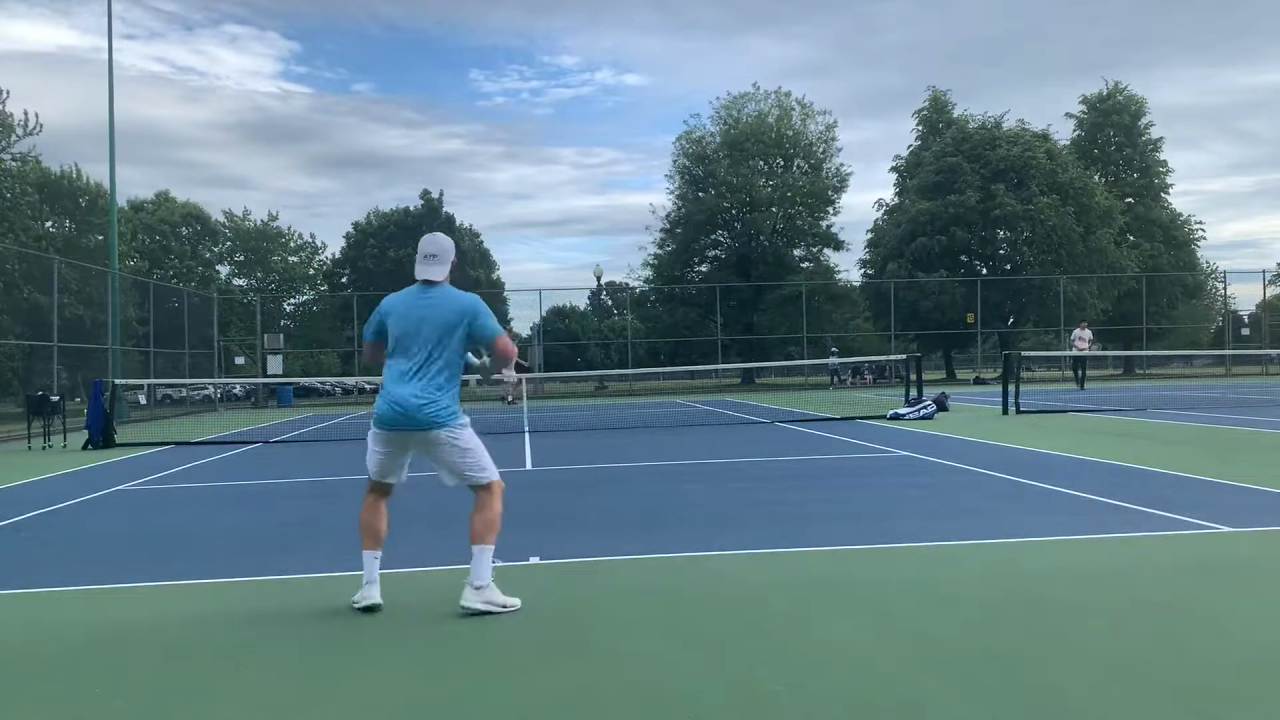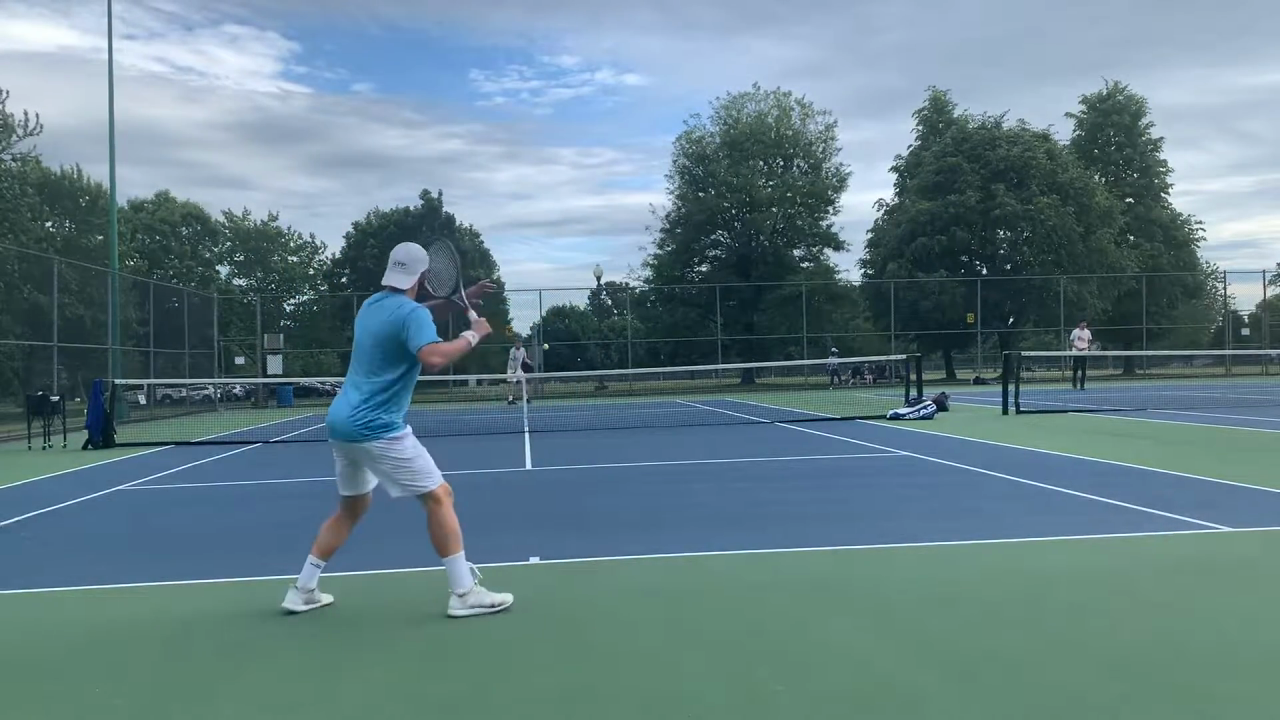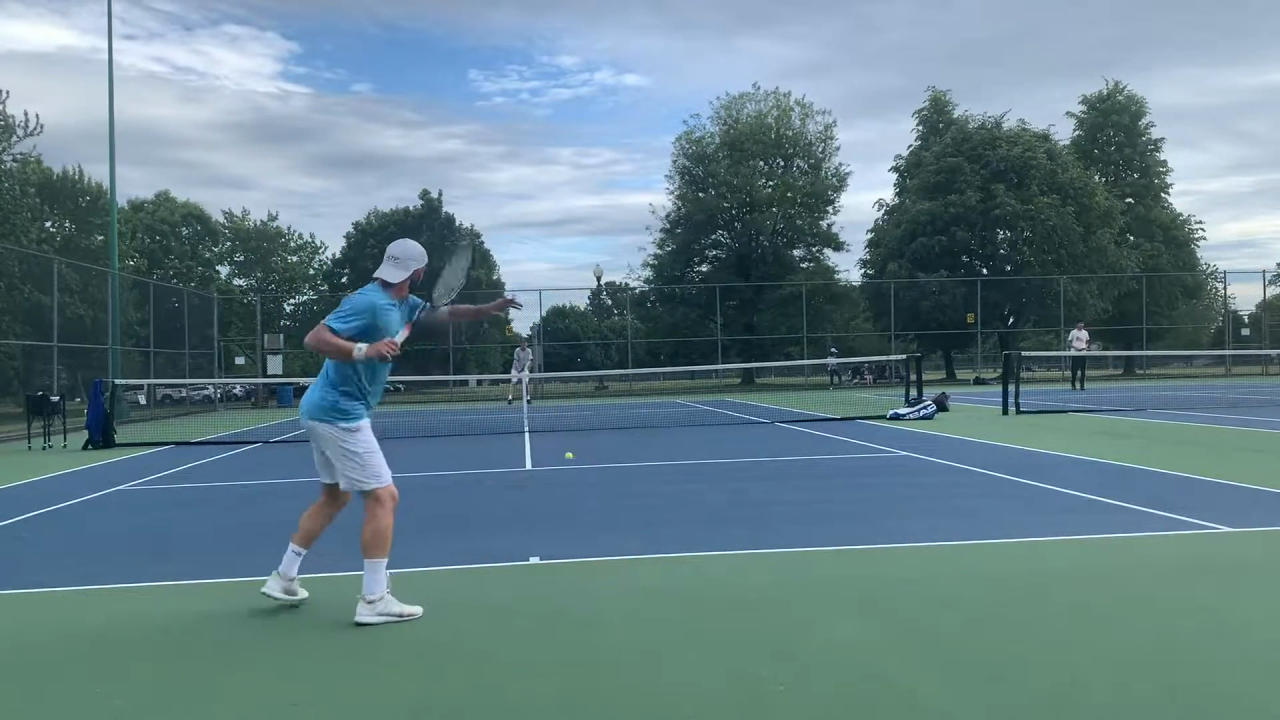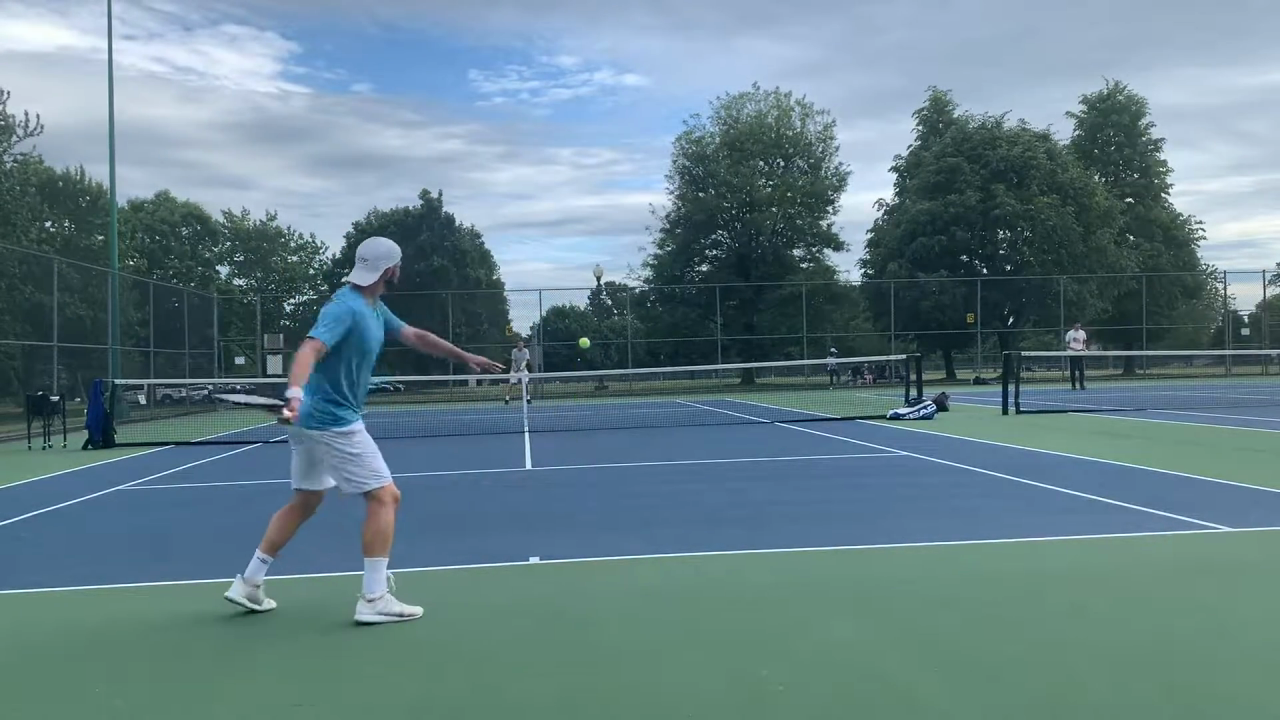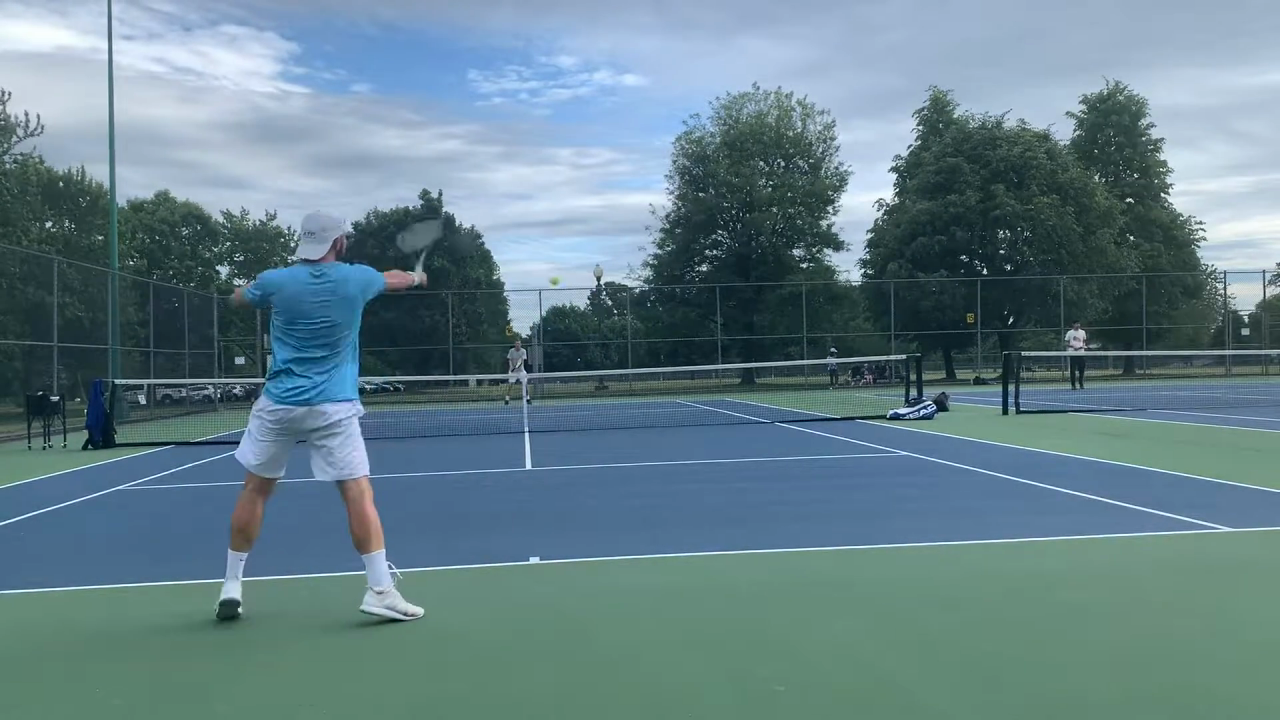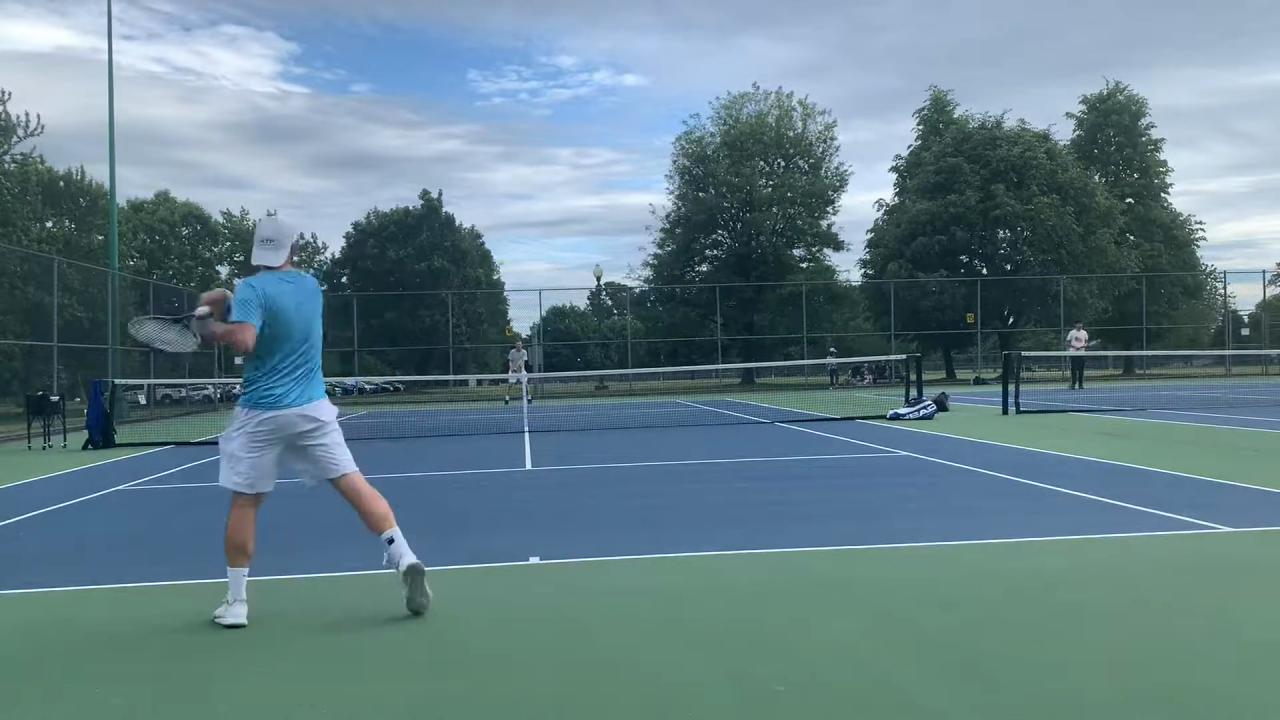
dt=0.3s
person 1, frame 1
left shoulder: (391, 304)
right shoulder: (468, 304)
left elbow: (370, 354)
right elbow: (507, 352)
right wrist: (490, 366)
left hip: (389, 415)
right hip: (439, 418)
left knee: (377, 493)
right knee: (490, 489)
left ankle: (369, 587)
right ankle: (479, 587)
person 1, frame 2
left shoulder: (371, 305)
right shoulder: (411, 313)
right elbow: (433, 360)
right wrist: (472, 335)
left hip: (341, 422)
right hip: (378, 428)
left knee: (352, 508)
right knee: (439, 497)
left ankle: (303, 589)
right ankle: (464, 593)
person 1, frame 3
left shoulder: (402, 302)
right shoulder: (367, 302)
left elbow: (444, 314)
right elbow: (315, 338)
left wrist: (487, 310)
right wrist: (363, 350)
left hip: (334, 413)
right hip: (339, 413)
left knee: (333, 496)
right knee: (381, 499)
left ankle: (284, 577)
right ankle: (374, 600)
person 1, frame 4
left shoulder: (374, 309)
right shoulder: (345, 308)
left elbow: (415, 337)
right elbow: (309, 351)
left wrist: (466, 358)
right wrist: (295, 393)
left hip: (315, 420)
right hip: (333, 422)
left knee: (302, 502)
right knee: (385, 498)
left ankle: (249, 583)
right ankle: (373, 598)
person 1, frame 5
left shoulder: (275, 280)
right shoulder: (356, 277)
left elbow: (237, 298)
right elbow: (395, 279)
right wrist: (417, 276)
left hip: (279, 404)
right hip: (334, 407)
left knee: (254, 489)
right knee: (358, 494)
left ankle: (231, 585)
right ankle: (380, 590)
person 1, frame 6
left shoulder: (253, 288)
right shoulder: (308, 284)
left elbow: (244, 341)
left wrist: (211, 326)
right wrist: (228, 300)
left hip: (261, 413)
right hip: (312, 408)
left knee: (244, 503)
right knee: (355, 486)
left ankle: (236, 603)
right ankle: (404, 557)
